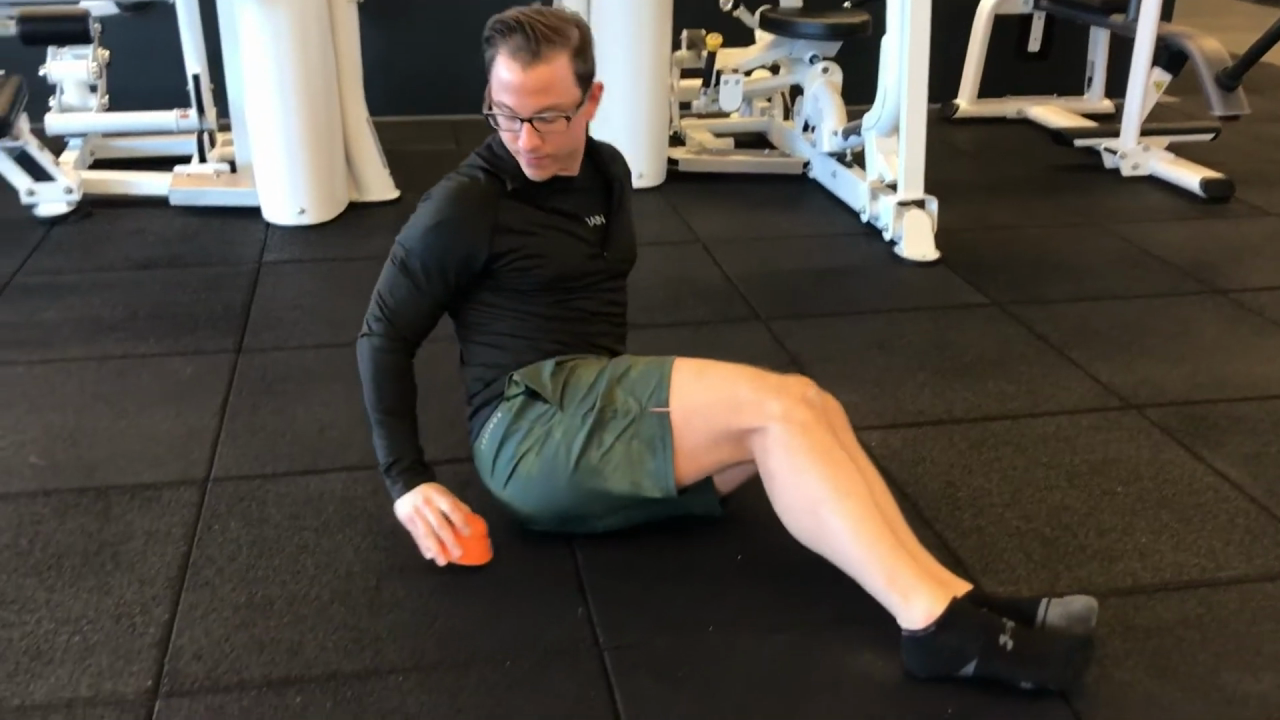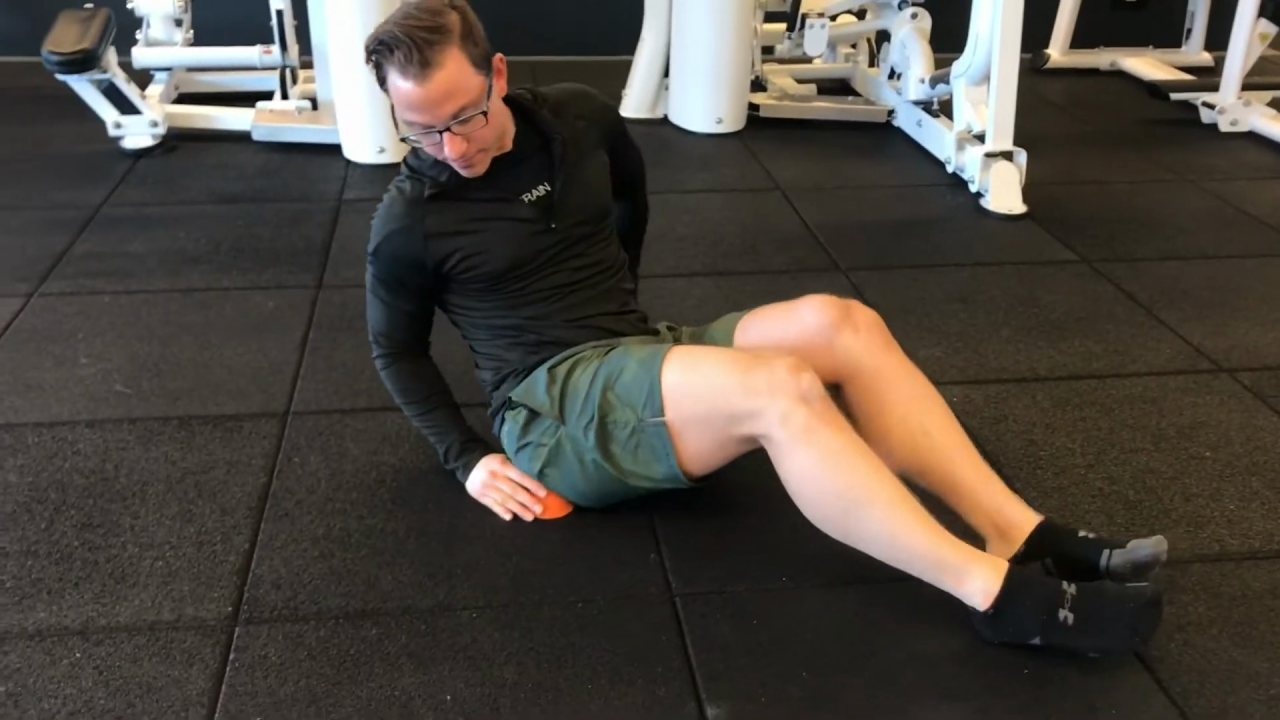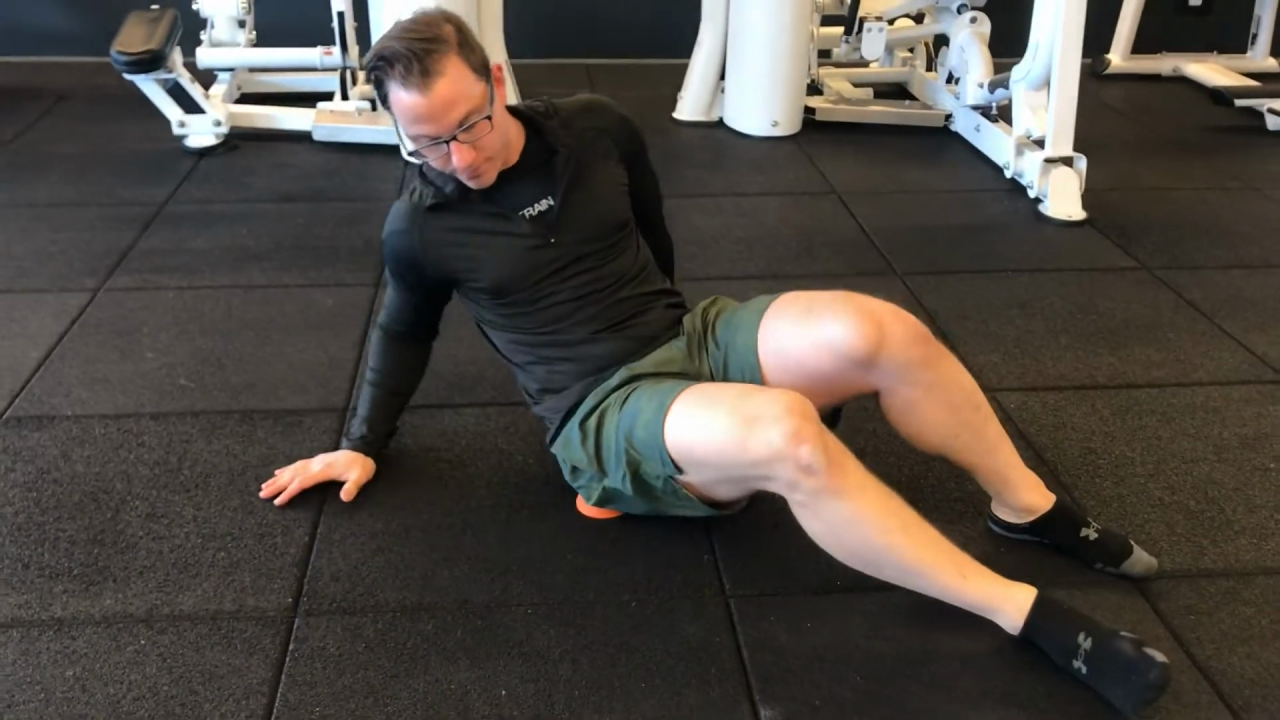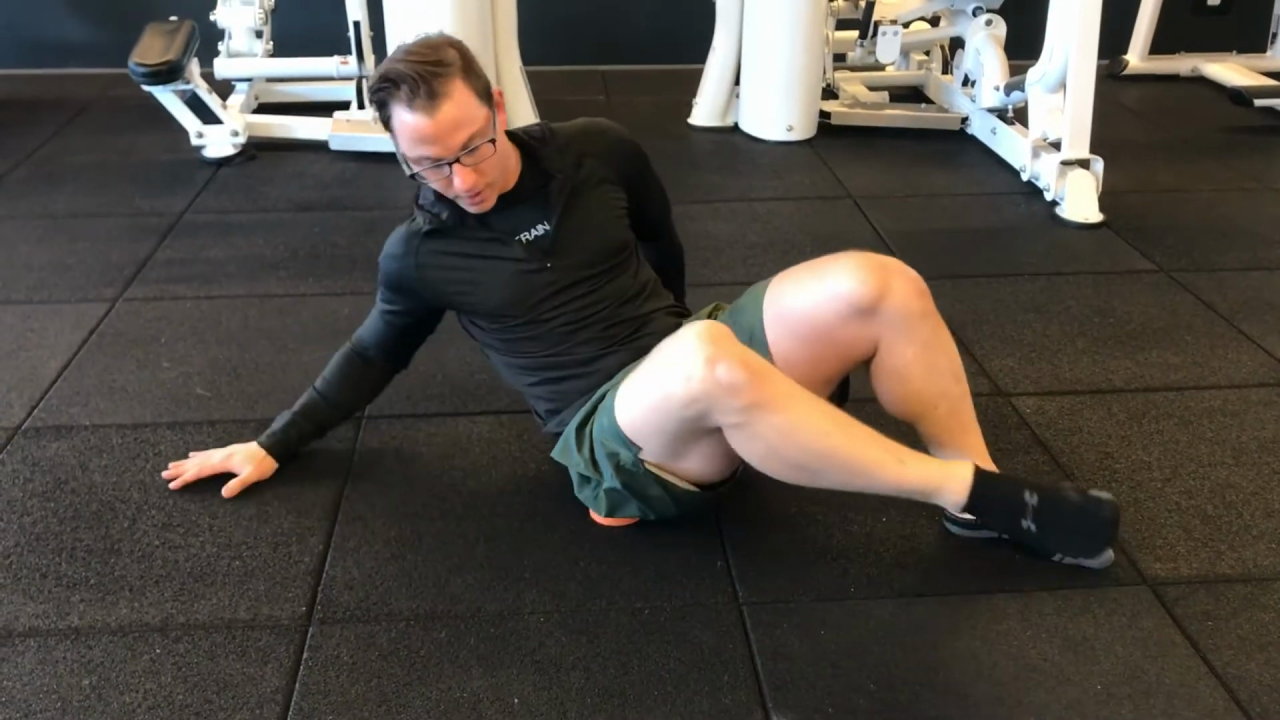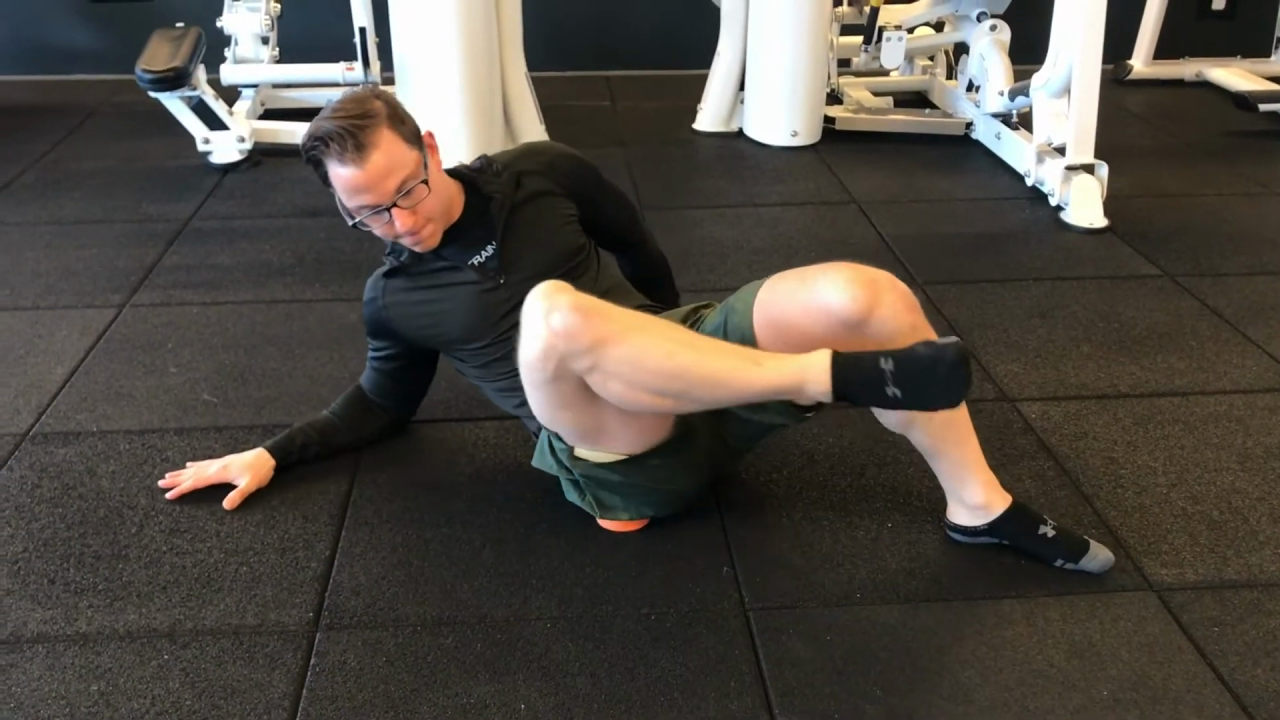
dt=1s
person 1, frame 1
left shoulder: (607, 171)
right shoulder: (462, 208)
right elbow: (383, 338)
left wrist: (625, 400)
right wrist: (407, 479)
left hip: (598, 423)
right hip: (531, 432)
left knee: (807, 407)
right knee: (777, 406)
left ankle: (952, 601)
right ankle: (937, 624)
person 1, frame 2
left shoulder: (578, 117)
right shoulder: (410, 220)
right elbow: (396, 348)
right wrist: (467, 457)
left hip: (646, 355)
right hip: (554, 412)
left knee: (838, 324)
right knee: (783, 390)
left ankle: (1020, 537)
right ankle: (1001, 596)
person 1, frame 3
left shoulder: (594, 129)
right shoulder: (420, 228)
right elbow: (404, 332)
right wrist: (362, 445)
left hip: (695, 336)
right hip: (608, 418)
left knee: (878, 335)
right knee: (784, 433)
left ankle: (1029, 508)
right ankle: (1028, 614)
person 1, frame 4
left shoulder: (597, 152)
right shoulder: (419, 256)
right elbow: (374, 357)
right wrist: (272, 447)
left hip: (694, 353)
right hip: (616, 439)
left knee: (878, 286)
right knee: (710, 365)
left ankle: (979, 500)
right ankle: (981, 492)
person 1, frame 5
left shoulder: (539, 173)
right shoulder: (393, 299)
right elbow: (379, 406)
right wrist: (270, 453)
left hip: (696, 365)
right hip: (615, 454)
left knee: (865, 297)
right knee: (551, 313)
left ankle: (980, 507)
right ankle: (834, 377)
